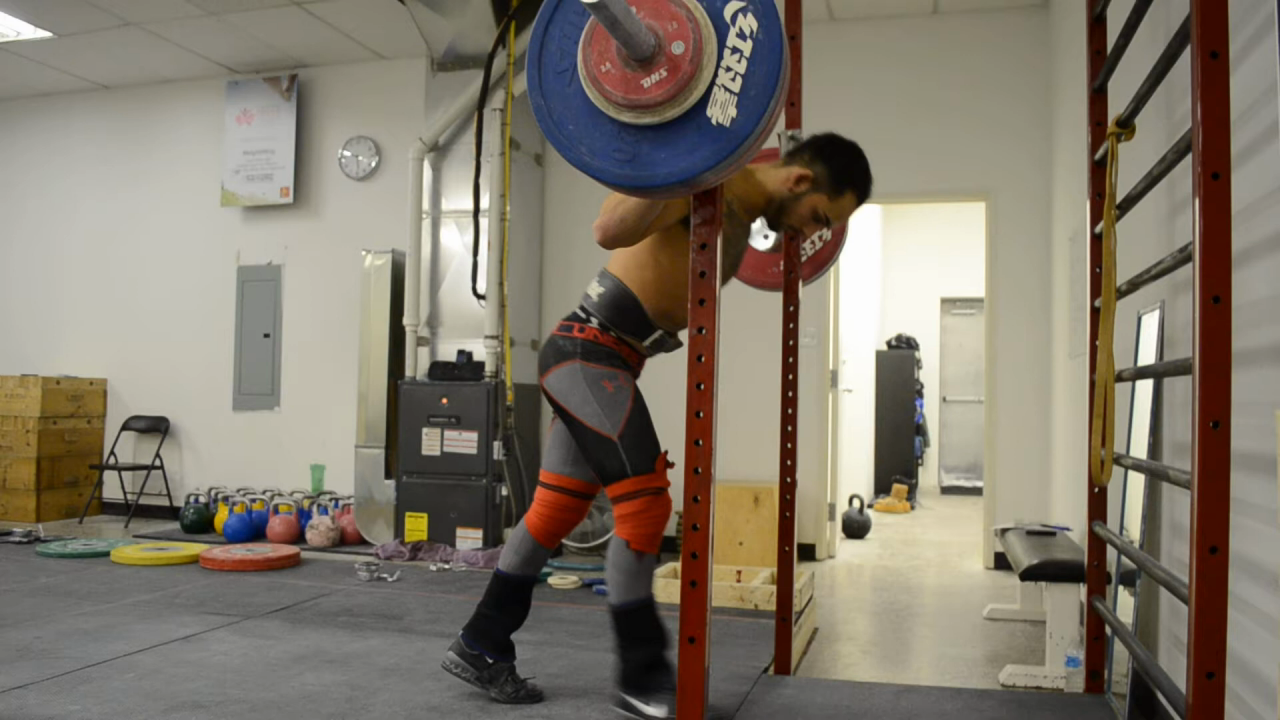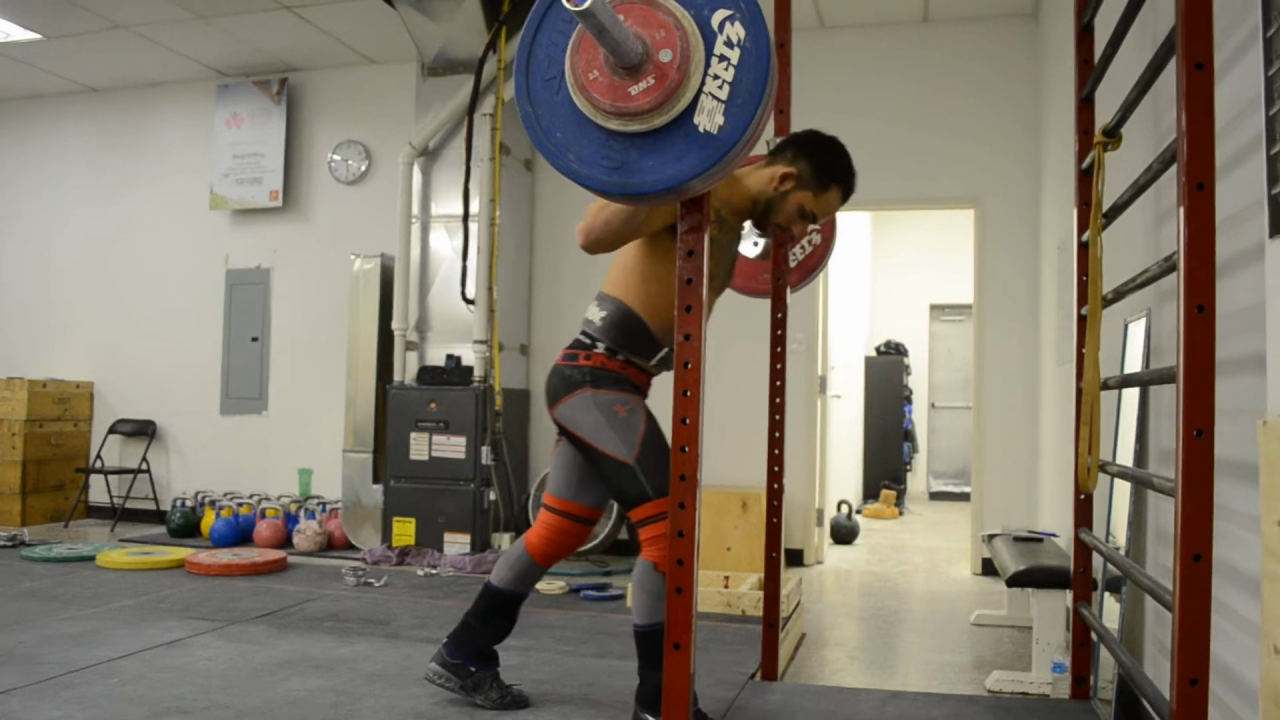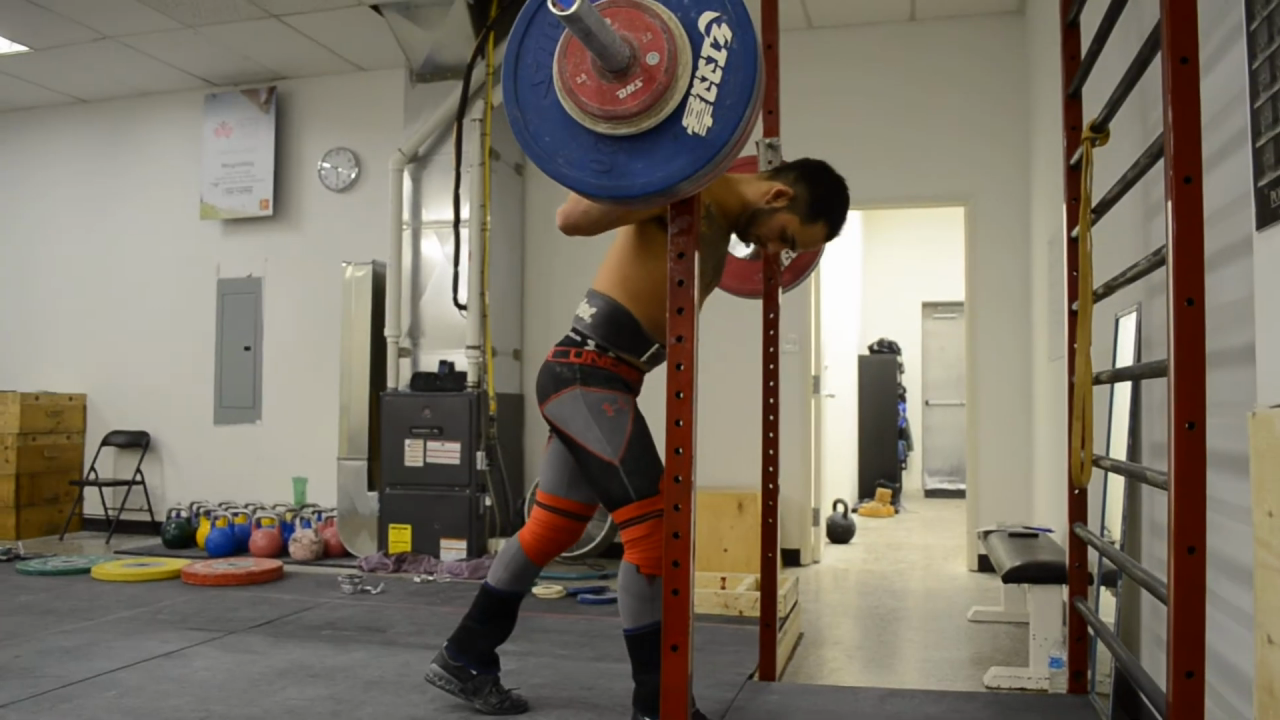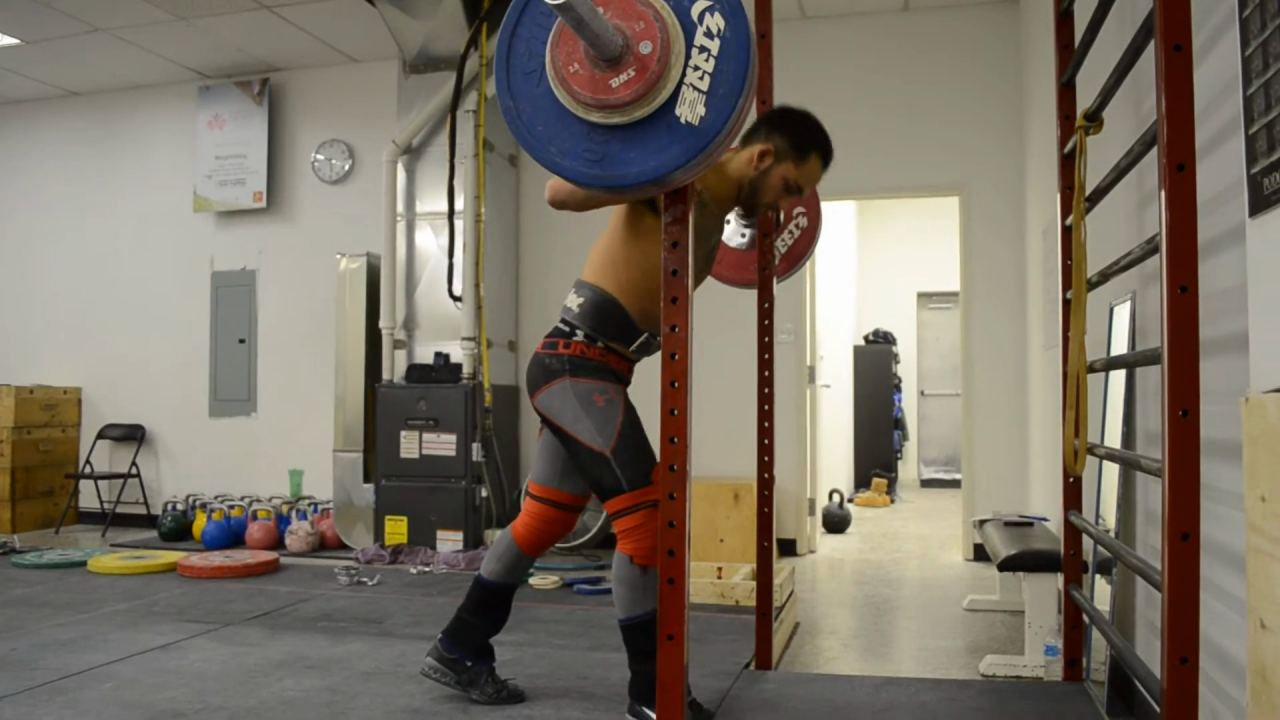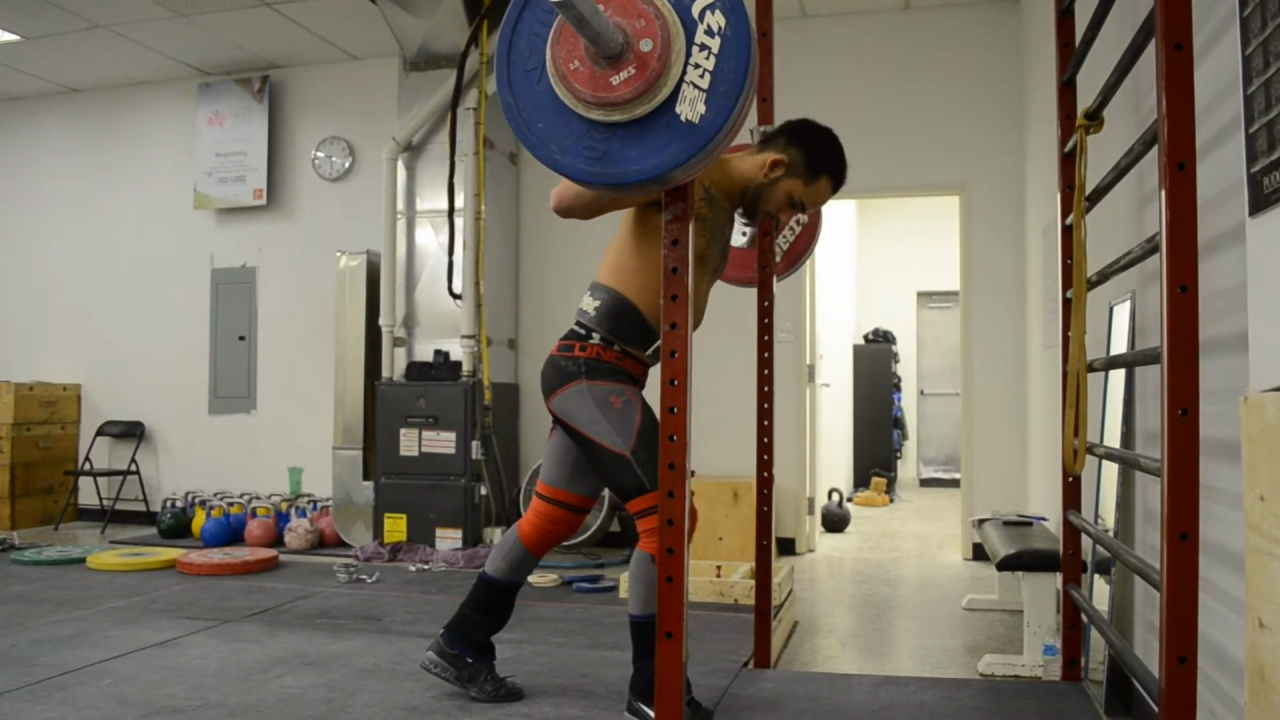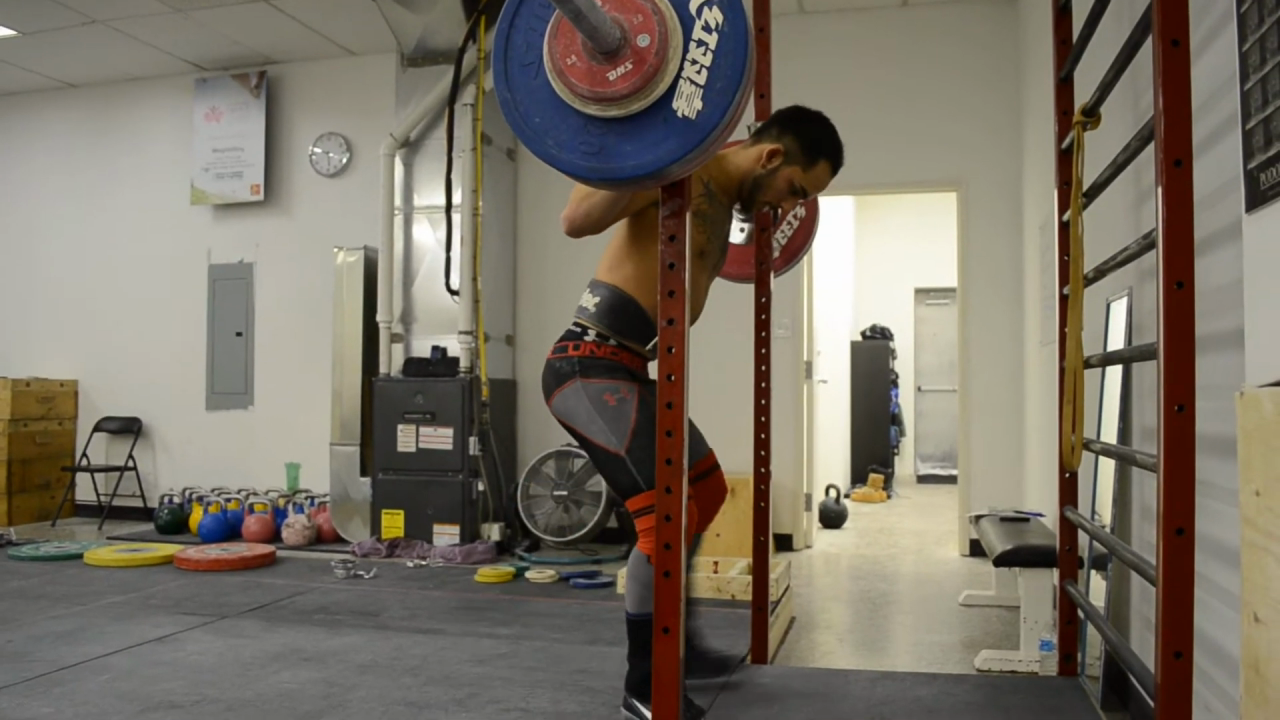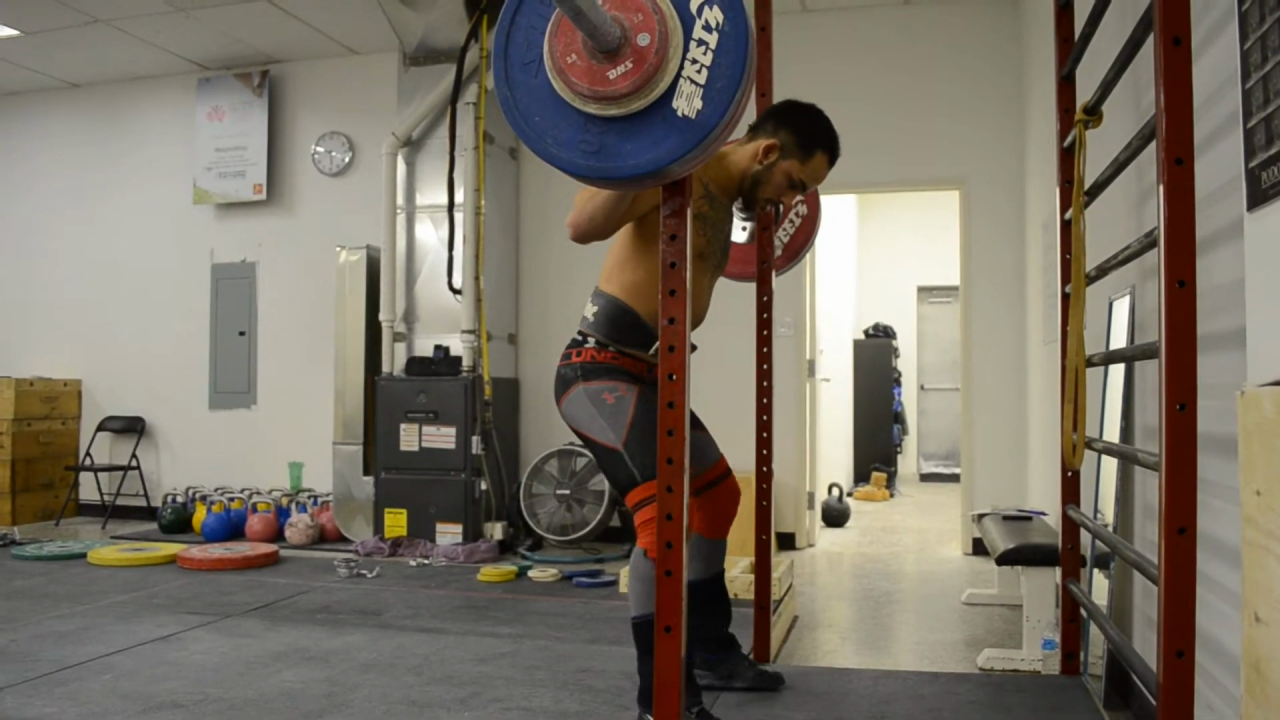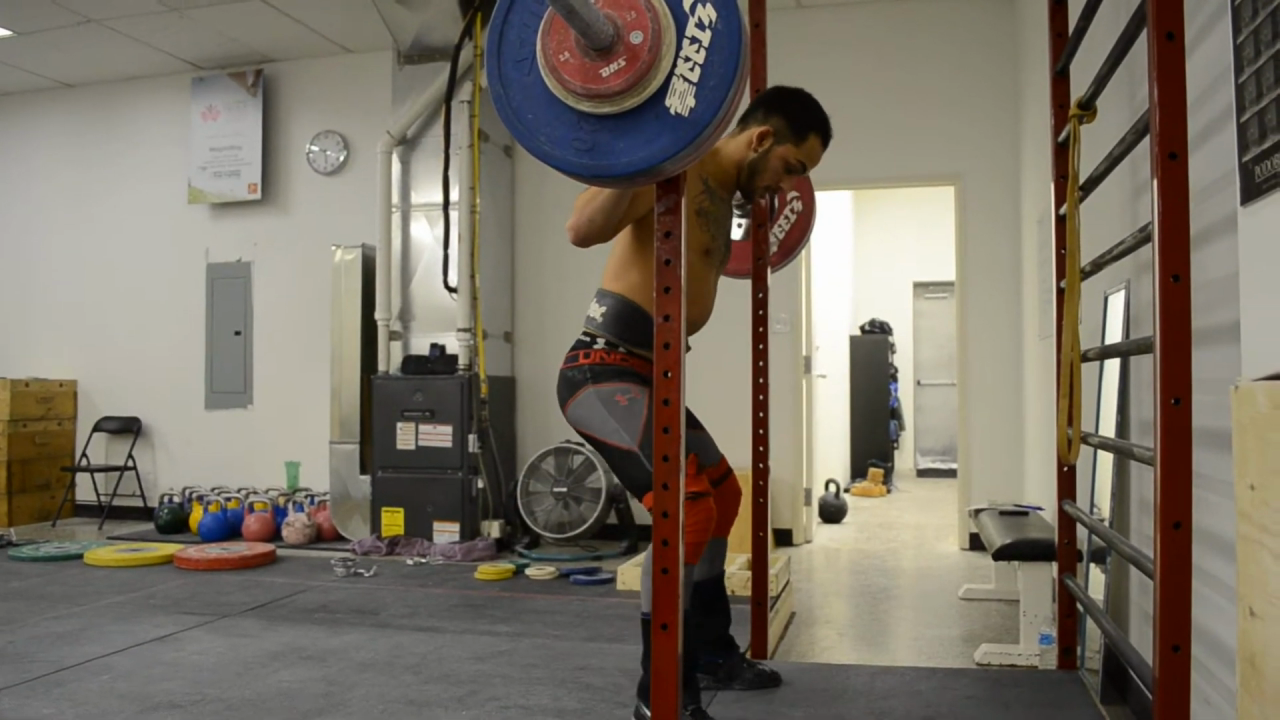
dt=0.5s
person 1, frame 1
left shoulder: (740, 208)
right elbow: (610, 229)
left hip: (598, 359)
right hip: (586, 354)
left knee: (556, 510)
right knee: (644, 505)
left ankle: (480, 648)
person 1, frame 2
left shoulder: (727, 215)
right elbow: (593, 235)
left hip: (606, 381)
right hip: (596, 376)
left knee: (558, 530)
right knee: (669, 527)
left ankle: (463, 656)
person 1, frame 3
left shoulder: (718, 218)
right elbow: (571, 217)
left hip: (596, 378)
right hip: (586, 373)
left knee: (552, 528)
right knee: (651, 528)
left ankle: (463, 660)
person 1, frame 4
left shoulder: (714, 206)
right elbow: (560, 192)
left hip: (590, 369)
right hip: (576, 364)
left knee: (545, 518)
right knee: (645, 517)
left ankle: (459, 650)
person 1, frame 5
left shoulder: (723, 205)
right elbow: (565, 200)
left hip: (601, 371)
right hip: (592, 366)
left knee: (551, 519)
right knee: (664, 515)
left ankle: (460, 647)
person 1, frame 6
left shoulder: (721, 197)
right elbow: (576, 218)
left hip: (620, 368)
right hip: (591, 364)
left knee: (704, 488)
right knee: (663, 514)
left ankle: (675, 643)
person 1, frame 7
left shoulder: (721, 197)
right elbow: (582, 224)
left wrist: (757, 219)
left hip: (638, 371)
right hip: (599, 370)
left knee: (717, 495)
right knee: (667, 512)
left ankle: (711, 652)
person 1, frame 8
left shoulder: (720, 192)
right shoulder: (678, 168)
right elbow: (582, 228)
left hip: (638, 373)
right hip: (602, 370)
left knee: (720, 496)
right knee: (687, 508)
left ankle: (709, 654)
